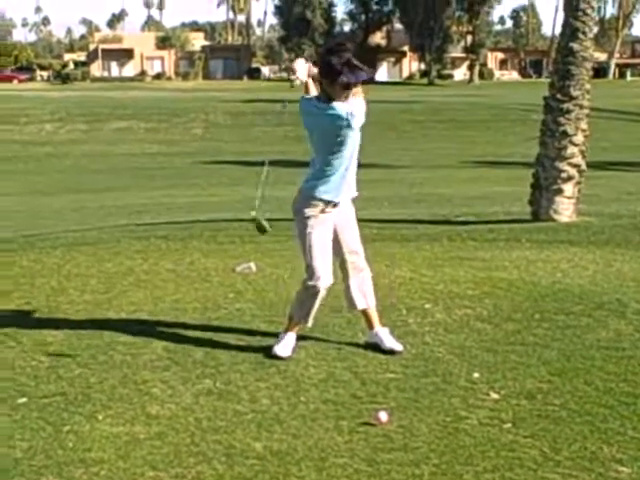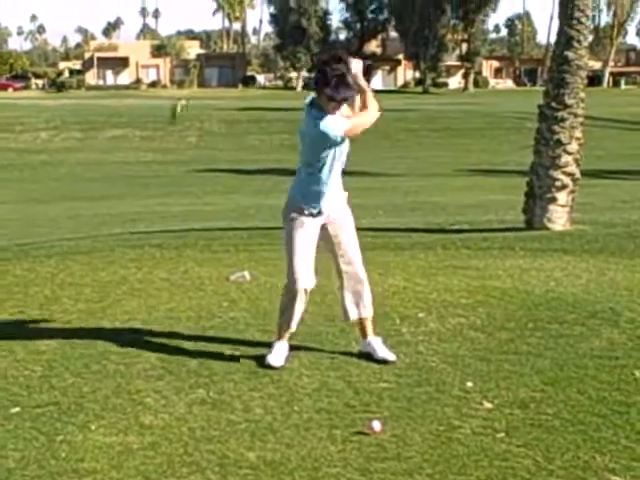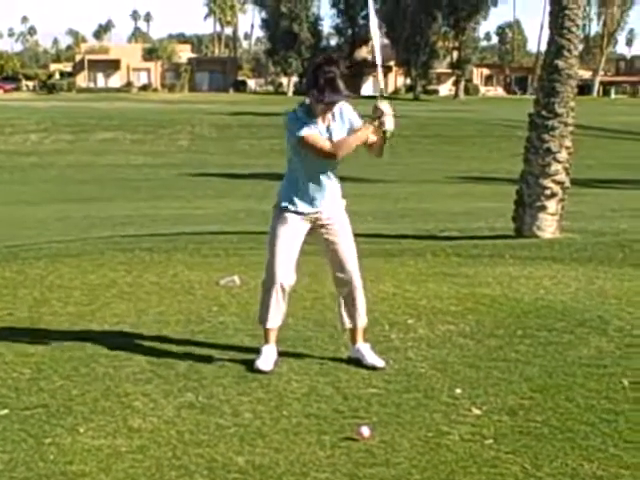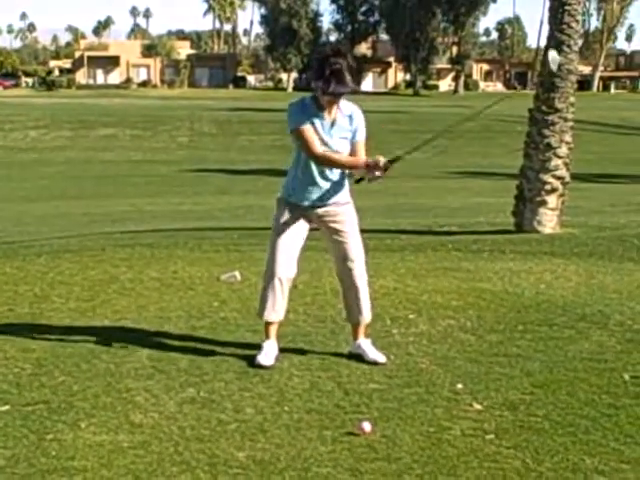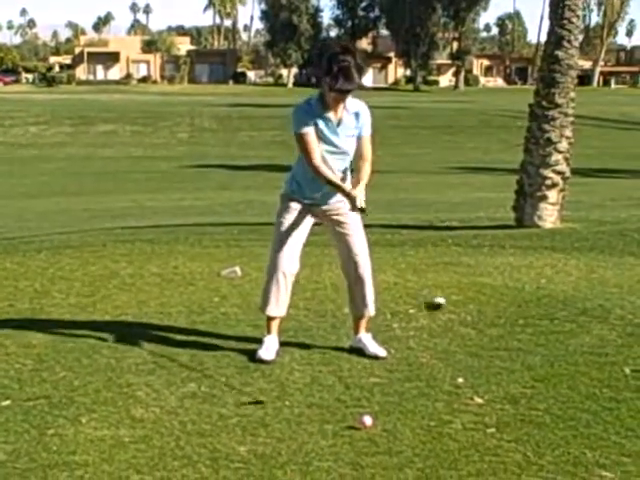
dt=0.2s
person 1, frame 1
left shoulder: (308, 105)
right shoulder: (348, 115)
right elbow: (358, 93)
left wrist: (309, 72)
right wrist: (309, 72)
left hip: (338, 199)
right hip: (317, 205)
left knee: (356, 262)
right knee: (319, 277)
left ankle: (375, 330)
right ankle: (289, 333)
person 1, frame 2
left shoulder: (318, 102)
right shoulder: (321, 126)
left elbow: (363, 105)
right elbow: (370, 116)
left wrist: (357, 79)
right wrist: (360, 78)
left hip: (334, 203)
right hip: (305, 209)
left knee: (354, 269)
right knee: (300, 279)
left ankle: (369, 339)
right ankle: (281, 342)
person 1, frame 3
left shoulder: (344, 112)
right shoulder: (295, 121)
left elbow: (370, 143)
right elbow: (332, 151)
left wrist: (383, 127)
right wrist: (373, 126)
left hip: (330, 207)
right hip: (292, 208)
left knee: (350, 274)
right knee: (278, 276)
left ankle: (359, 345)
right ankle: (269, 347)
person 1, frame 4
left shoulder: (354, 115)
right shoulder: (298, 111)
left elbow: (357, 160)
right elbow: (318, 154)
left wrist: (372, 167)
right wrist: (365, 162)
left hip: (337, 202)
right hip: (296, 203)
left knee: (355, 270)
right knee: (279, 269)
left ankle: (360, 341)
right ankle: (270, 342)
person 1, frame 5
left shoulder: (361, 112)
right shoulder: (304, 112)
left elbow: (364, 159)
right elbow: (315, 161)
left wrist: (359, 191)
right wrist: (345, 191)
left hip: (342, 197)
right hip: (301, 198)
left knee: (360, 264)
right knee: (282, 264)
left ankle: (361, 334)
right ankle: (271, 337)
